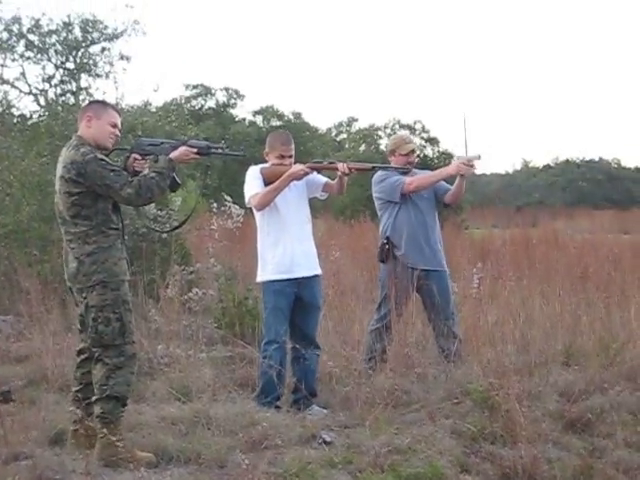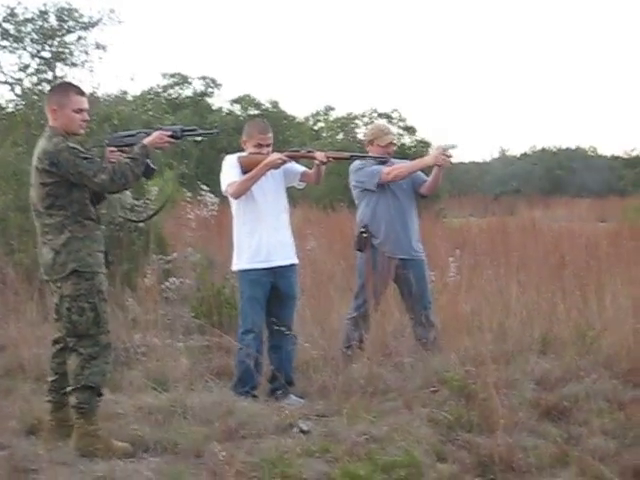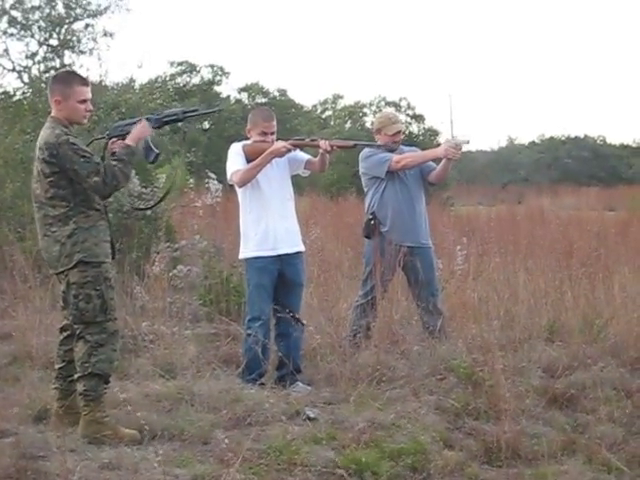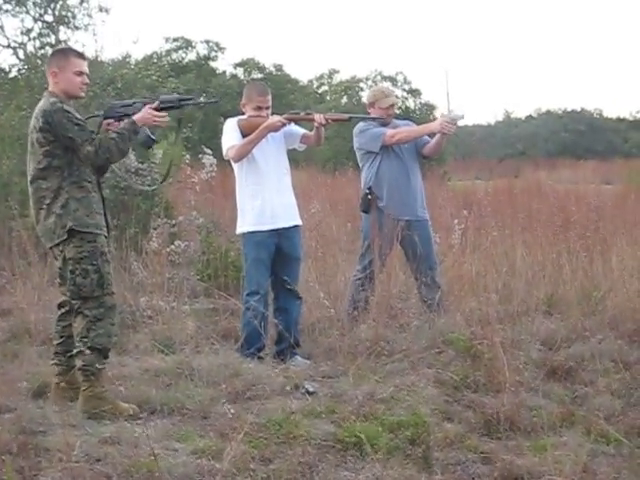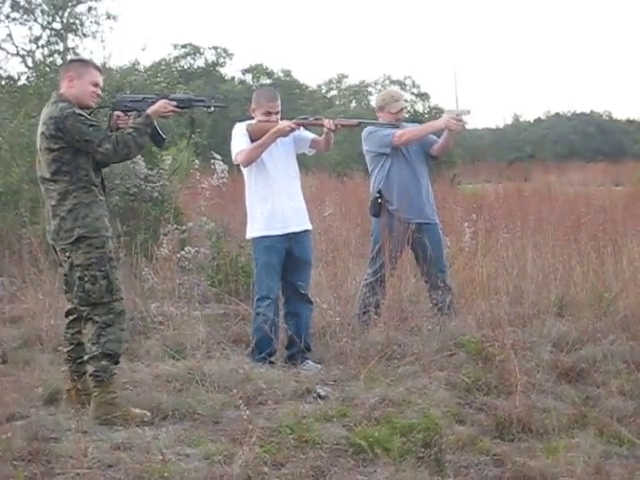
dt=1s
person 1, frame 1
left shoulder: (74, 156)
right shoulder: (85, 158)
left elbow: (116, 192)
right elbow: (137, 194)
left wrist: (130, 171)
right wrist: (170, 161)
left hip: (86, 268)
right hip: (101, 269)
left knee: (93, 347)
right knee: (117, 351)
left ankle: (84, 426)
right ankle: (110, 441)
person 1, frame 2
left shoulder: (52, 148)
right shoulder: (59, 149)
left elbow: (90, 191)
right elbow: (112, 181)
left wrist: (107, 164)
right wrist: (145, 147)
left hip: (64, 259)
right hip: (77, 260)
left knee: (69, 338)
right knee: (92, 341)
left ankle: (58, 418)
right ankle: (86, 430)
person 1, frame 3
left shoulder: (55, 138)
right shoulder: (60, 140)
left elbow: (90, 183)
right elbow: (104, 182)
left wrist: (111, 156)
right wrist: (130, 145)
left hip: (71, 249)
right hip: (83, 249)
left knee: (76, 327)
right knee: (99, 329)
left ankle: (65, 407)
right ankle: (93, 418)
person 1, frame 4
left shoulder: (52, 112)
right shoulder: (55, 111)
left elbow: (88, 166)
right elbow: (97, 153)
left wrist: (109, 136)
right wrist: (134, 124)
left hip: (65, 223)
right hip: (77, 223)
left knee: (74, 302)
right knee: (98, 303)
left ankle: (65, 380)
right ankle: (93, 394)
person 1, frame 5
left shoulder: (55, 115)
right shoulder: (67, 116)
left elbow: (95, 157)
right elbow: (113, 150)
left wrist: (117, 130)
right wrist: (149, 116)
left hip: (69, 228)
right hip: (84, 228)
left knee: (81, 308)
right knee: (106, 309)
left ankle: (77, 386)
right ankle: (104, 400)
person 2, frame 1
left shoulder: (303, 174)
right shoulder: (256, 173)
left elbow: (336, 190)
right elbow: (258, 202)
left wrist: (342, 176)
right wrist: (288, 176)
left hip: (308, 270)
right hip: (276, 273)
left knee: (307, 340)
right knee: (275, 340)
left ankle: (304, 398)
right ankle: (267, 402)
person 2, frame 2
left shoulder: (280, 164)
right shoulder: (233, 162)
left elbow: (313, 179)
right elbow: (234, 191)
left wrist: (319, 165)
right wrist: (264, 166)
left hip: (284, 260)
right hip: (252, 262)
left knee: (283, 329)
right knee: (251, 330)
left ankle: (281, 388)
right ankle: (244, 392)
person 2, frame 3
left shoulder: (285, 152)
right shoulder: (238, 150)
left elbow: (318, 168)
right elbow: (239, 180)
left wrist: (324, 153)
right wrist: (269, 154)
left hip: (291, 247)
right hip: (259, 250)
left knee: (291, 317)
right knee: (259, 318)
left ankle: (288, 376)
right ankle: (252, 380)
person 2, frame 4
left shoulder: (280, 126)
right shoulder: (234, 125)
left elbow: (313, 142)
right elbow: (234, 155)
left wrist: (319, 127)
right wrist: (264, 129)
left hip: (288, 221)
right hip: (256, 224)
left knee: (289, 290)
right knee: (256, 292)
left ankle: (286, 350)
right ankle: (251, 354)
person 2, frame 5
left shoulder: (290, 130)
right shoulder: (243, 130)
left elbow: (323, 146)
right elbow: (243, 159)
left wrist: (328, 132)
right wrist: (274, 133)
left hip: (298, 225)
right hip: (266, 228)
left knee: (300, 294)
right knee: (267, 296)
left ankle: (298, 353)
right ankle: (261, 358)
person 3, frame 1
left shoulder: (428, 177)
right shoulder: (382, 179)
left elbow: (450, 198)
right elbow: (411, 185)
left wrist: (461, 177)
right wrist: (449, 170)
left hip: (433, 261)
right hip: (398, 260)
left knee: (445, 317)
right knee: (385, 316)
left ankle: (455, 365)
right ankle: (371, 367)
person 3, frame 2
left shoulder: (405, 166)
right shoulder: (359, 168)
left elbow: (426, 189)
right elbow: (390, 175)
left wrist: (438, 168)
right wrist: (427, 160)
left hip: (410, 249)
right hip: (376, 249)
left knee: (422, 305)
right knee: (363, 306)
right ankle: (349, 355)
person 3, frame 3
left shoulder: (414, 152)
right shoulder: (369, 156)
left elbow: (435, 177)
right elbow: (399, 163)
left wrist: (448, 159)
right wrist: (437, 152)
left hip: (418, 237)
right hip: (384, 237)
left knee: (429, 293)
right knee: (370, 293)
right ankle: (356, 342)
person 3, frame 4
left shoulder: (407, 126)
right shoulder: (363, 130)
left elbow: (429, 150)
right elbow: (393, 137)
left wrist: (441, 133)
right wrist: (431, 126)
left hip: (414, 211)
right hip: (381, 211)
left knee: (427, 267)
right knee: (368, 267)
left ankle: (437, 315)
right ankle: (354, 316)
person 3, frame 5
left shoulder: (416, 129)
right shoulder: (371, 134)
left elbow: (437, 150)
right elbow: (401, 138)
left wrist: (449, 131)
right wrist: (438, 123)
left hip: (425, 213)
right hip: (390, 214)
left knee: (437, 270)
right knee: (378, 271)
left ankle: (449, 318)
right ankle: (365, 321)
